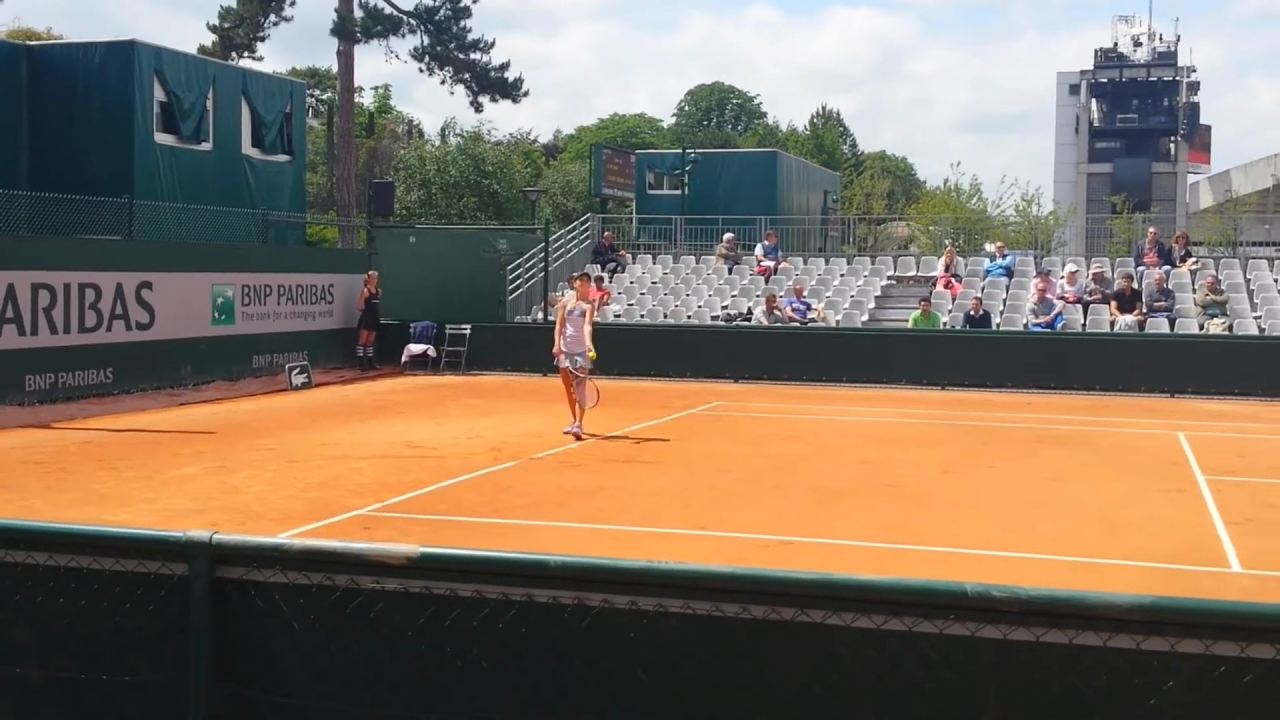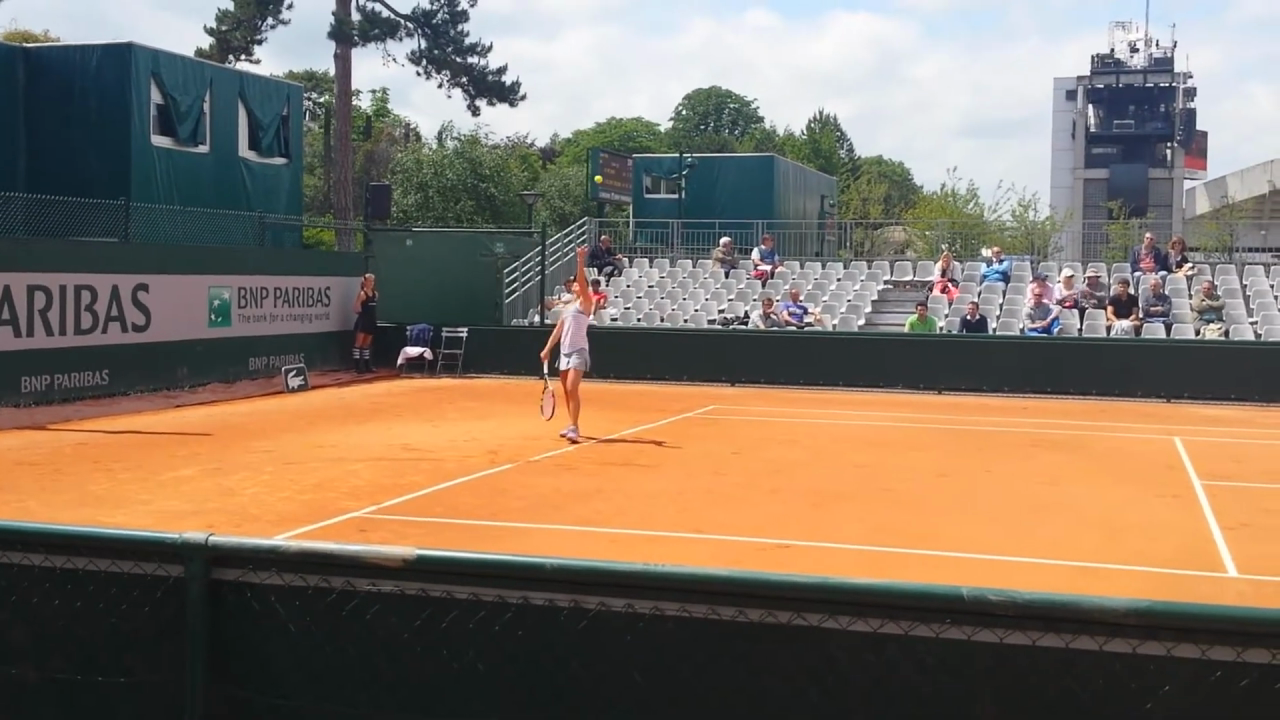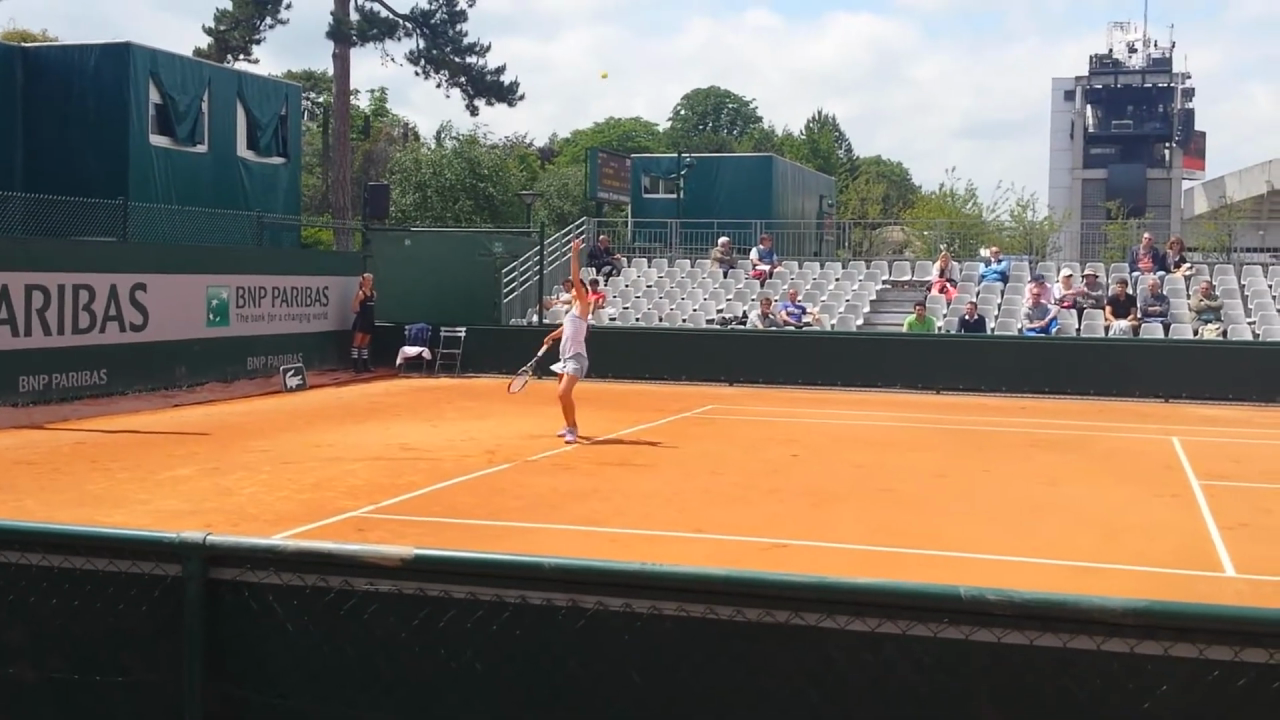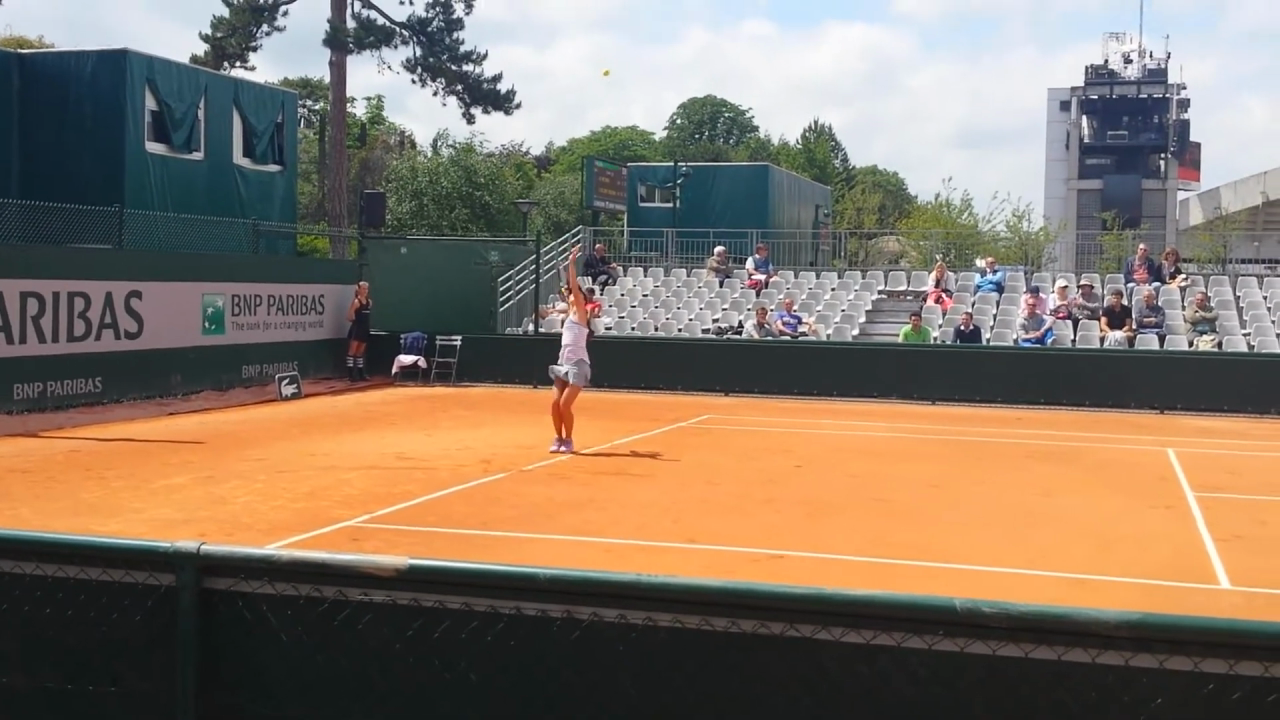
dt=0.3s
person 1, frame 1
left shoulder: (588, 305)
right shoulder: (565, 302)
left elbow: (588, 326)
right elbow: (559, 325)
left wrist: (588, 344)
right wrist: (557, 345)
left hip: (580, 351)
right hip: (565, 350)
left knee: (578, 387)
right knee: (569, 389)
left ankle: (578, 424)
right ankle: (575, 420)
person 1, frame 2
left shoulder: (586, 302)
right shoulder: (567, 307)
left elbow: (582, 281)
right elbow: (558, 330)
left wrist: (581, 261)
right wrist: (547, 349)
left hip: (578, 352)
right hip: (564, 352)
left knee: (572, 389)
right knee: (566, 391)
left ankle: (574, 428)
right ankle: (572, 426)
person 1, frame 3
left shoulder: (583, 306)
right shoulder: (572, 311)
left elbow: (576, 279)
left wrist: (575, 254)
right wrist: (551, 337)
left hip: (576, 358)
right hip: (565, 357)
left knee: (564, 393)
right knee: (563, 394)
left ankle: (571, 430)
right ankle: (571, 425)
person 1, frame 4
left shoulder: (580, 308)
right shoulder: (573, 316)
left elbow: (574, 287)
left wrist: (571, 263)
left hip: (577, 366)
right hip: (563, 365)
left knee: (565, 405)
right knee: (555, 404)
left ankle: (568, 439)
right ankle: (559, 438)
